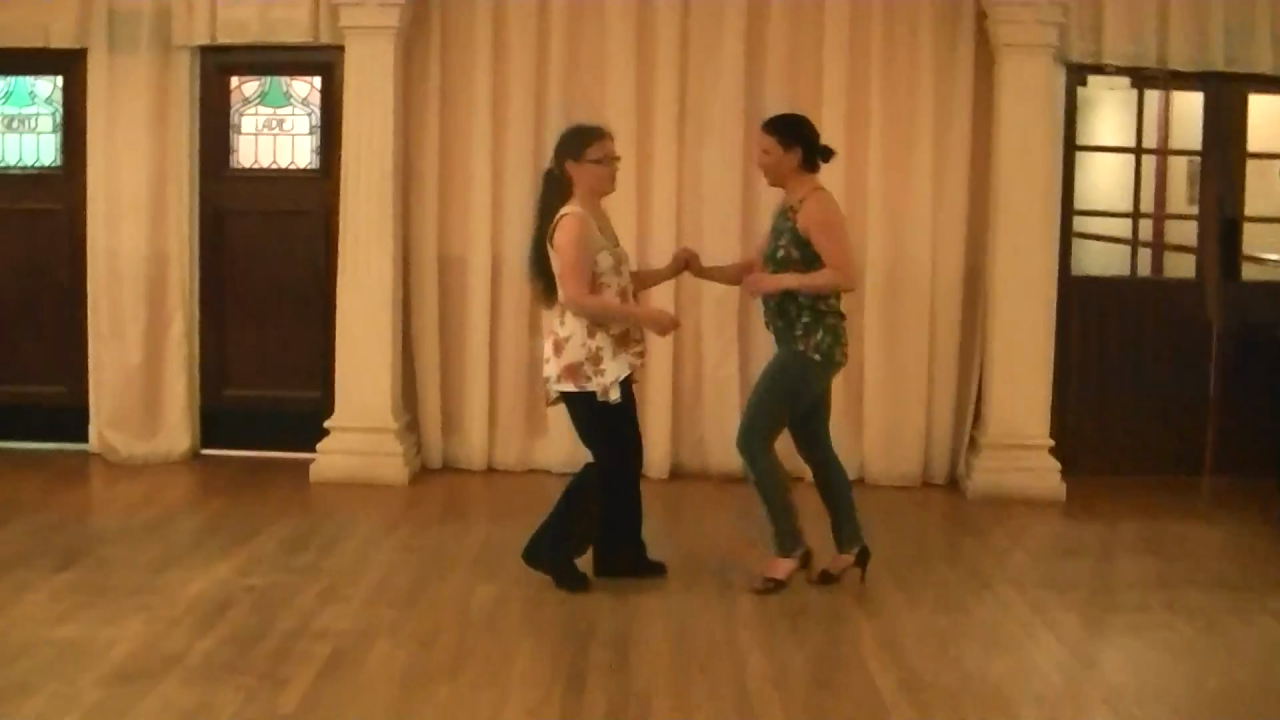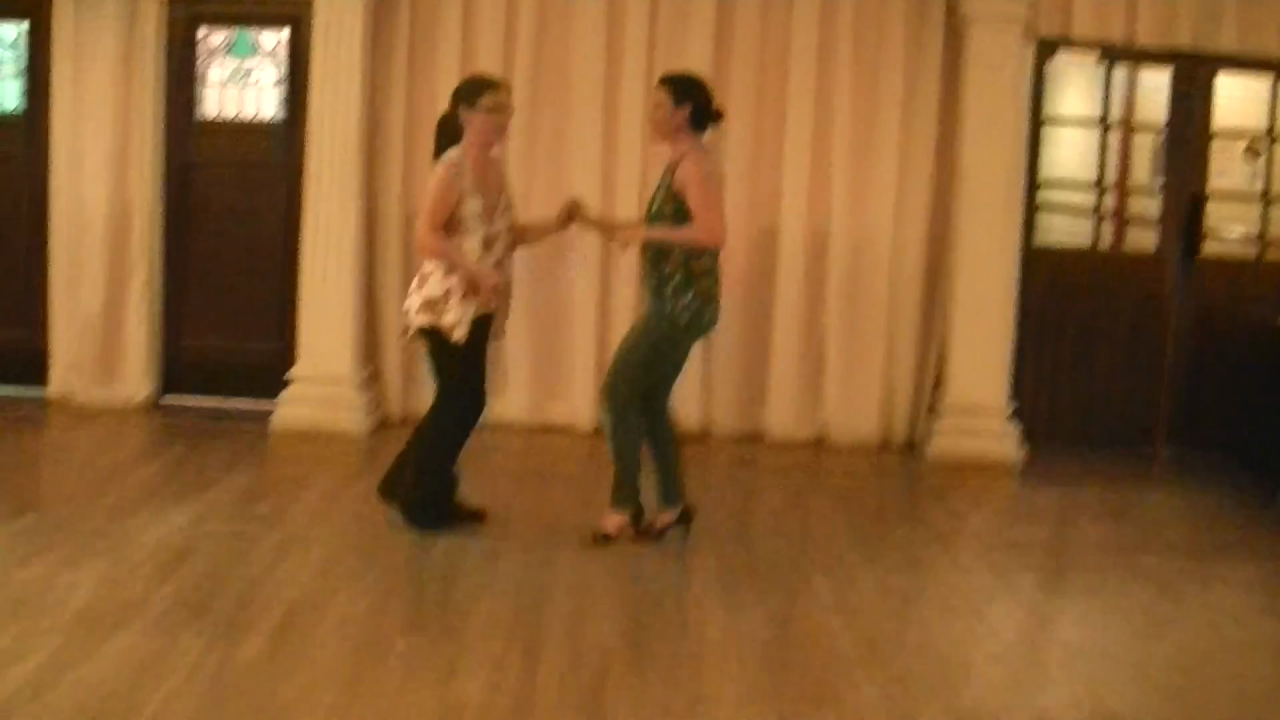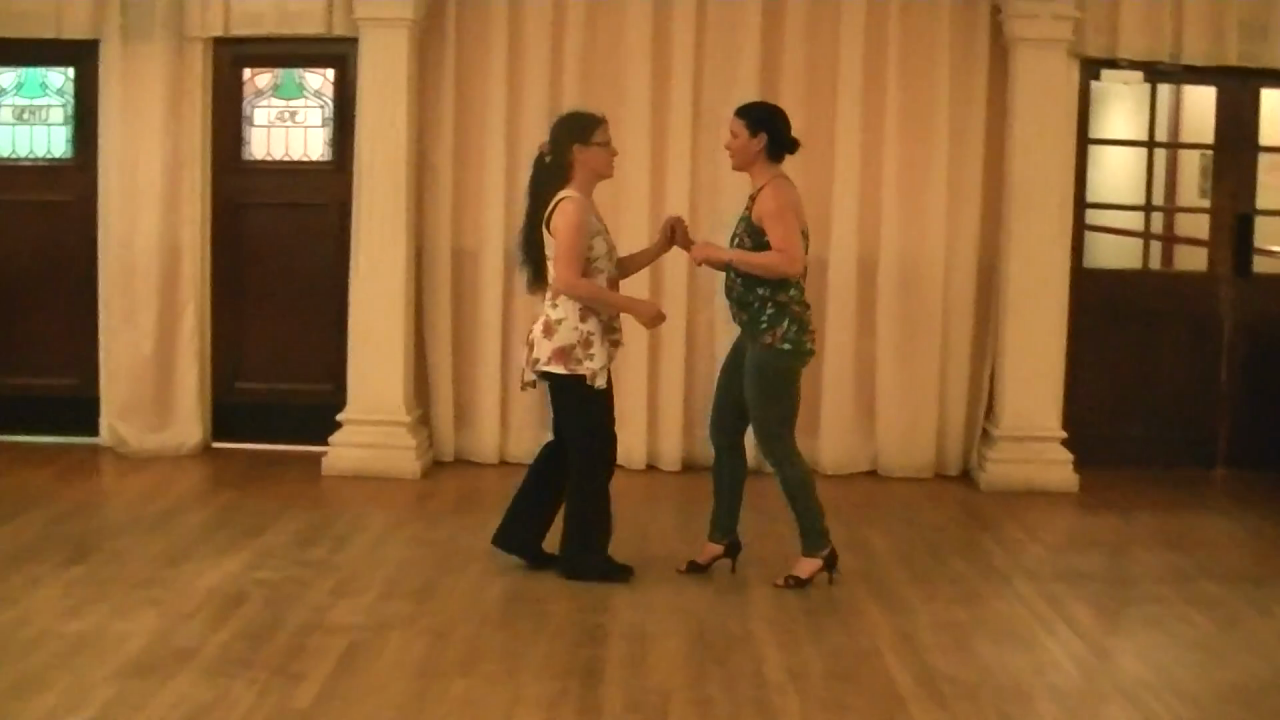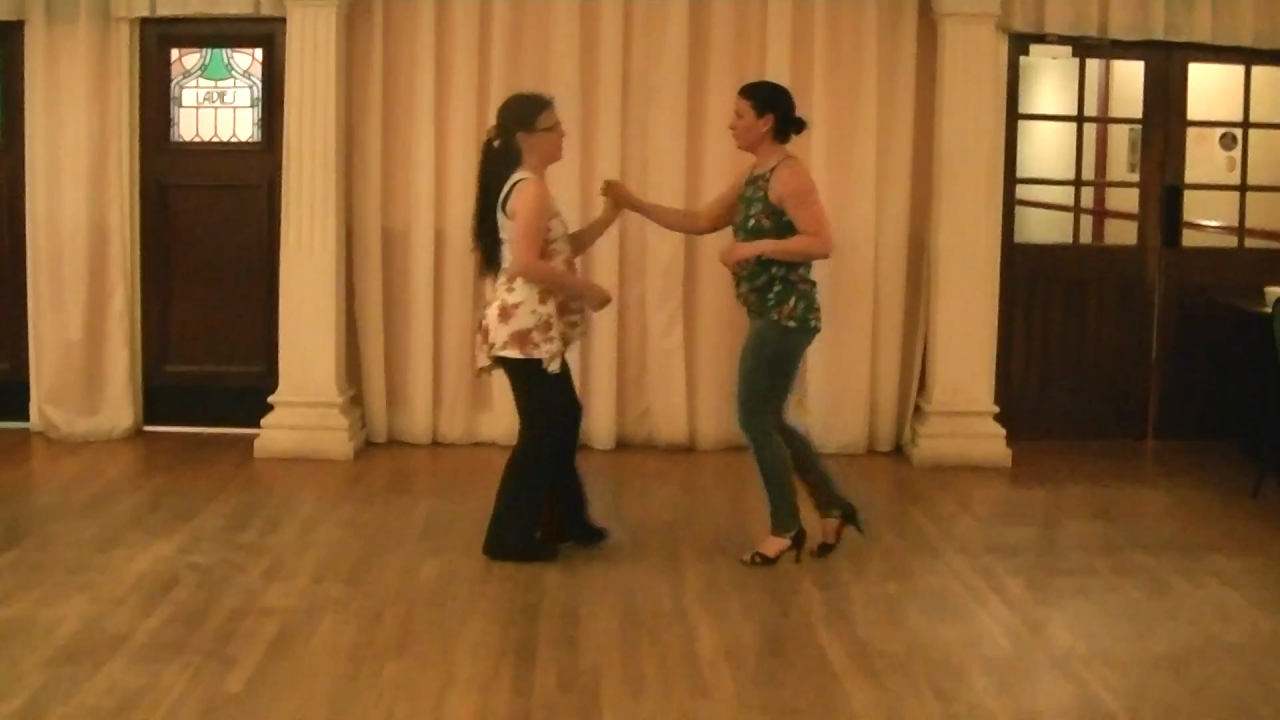
dt=1s
person 1, frame 1
left shoulder: (818, 206)
right shoulder: (789, 206)
left elbow: (845, 276)
right elbow: (760, 267)
left wrist: (780, 281)
right wrist: (705, 271)
left hip: (811, 346)
right hip: (800, 344)
left knee: (753, 441)
right knee: (814, 447)
left ankle: (790, 548)
right ankle: (850, 545)
person 1, frame 2
left shoulder: (696, 164)
right shoulder: (682, 163)
left elbow: (710, 235)
right elbow: (668, 231)
left wrist: (644, 231)
right wrist: (595, 222)
left hip: (682, 303)
right hip: (673, 301)
left knee: (618, 393)
right knee: (648, 401)
left ankle: (626, 504)
right ankle: (673, 502)
person 1, frame 3
left shoulder: (777, 193)
right shoulder: (762, 193)
left elbow: (790, 263)
left wrist: (723, 253)
right wrist: (697, 248)
left hip: (780, 336)
right hip: (759, 334)
left knee: (775, 442)
right knee: (724, 433)
left ankle: (818, 549)
right ankle: (722, 538)
person 1, frame 4
left shoulder: (790, 176)
right shoulder: (752, 178)
left elbow: (820, 241)
right elbow: (700, 222)
left wrist: (753, 246)
right wrist: (637, 205)
left hip: (784, 314)
right hip: (767, 314)
left knee: (757, 421)
right knee: (766, 418)
left ankle: (785, 529)
right ankle: (833, 507)
person 2, frame 1
left shoulder: (596, 218)
right shoulder: (572, 223)
right elbow: (578, 299)
left wrist: (666, 272)
right wrist: (645, 315)
left hip: (607, 359)
right hip: (584, 362)
left knee: (624, 456)
right knee: (611, 459)
left ankle: (621, 553)
right ankle: (550, 550)
person 2, frame 2
left shoulder: (496, 169)
right shoulder: (451, 168)
left elbow: (504, 234)
right elbow: (426, 236)
left wrist: (556, 225)
right wrist: (477, 272)
left hip: (478, 305)
right hip: (447, 302)
left knee: (461, 400)
right knee: (462, 400)
left ankle: (435, 496)
right ankle: (408, 487)
person 2, frame 3
left shoulder: (579, 205)
right shoulder: (572, 206)
left elbow: (602, 272)
right elbow: (569, 282)
left wrist: (655, 250)
right wrist: (633, 305)
left hip: (577, 346)
right hip: (571, 346)
left knee: (573, 442)
right knee: (593, 447)
left ankle: (520, 532)
right ankle: (583, 553)
person 2, frame 4
left shoulder: (524, 187)
right shoulder: (530, 189)
left elbow: (560, 250)
right elbow: (526, 263)
left wrist: (608, 216)
right wrist: (584, 289)
left hip: (533, 327)
right hip: (526, 329)
left knee: (560, 420)
right knee: (544, 428)
left ankle: (565, 520)
right ankle: (511, 535)
